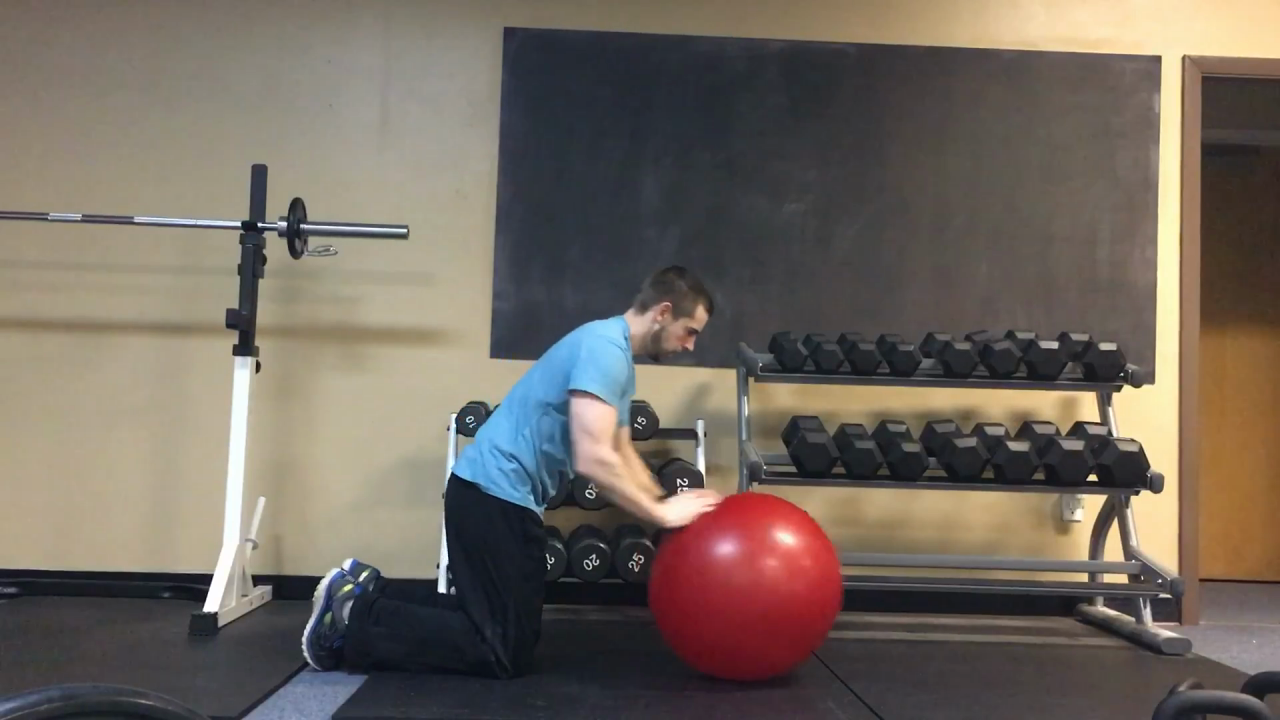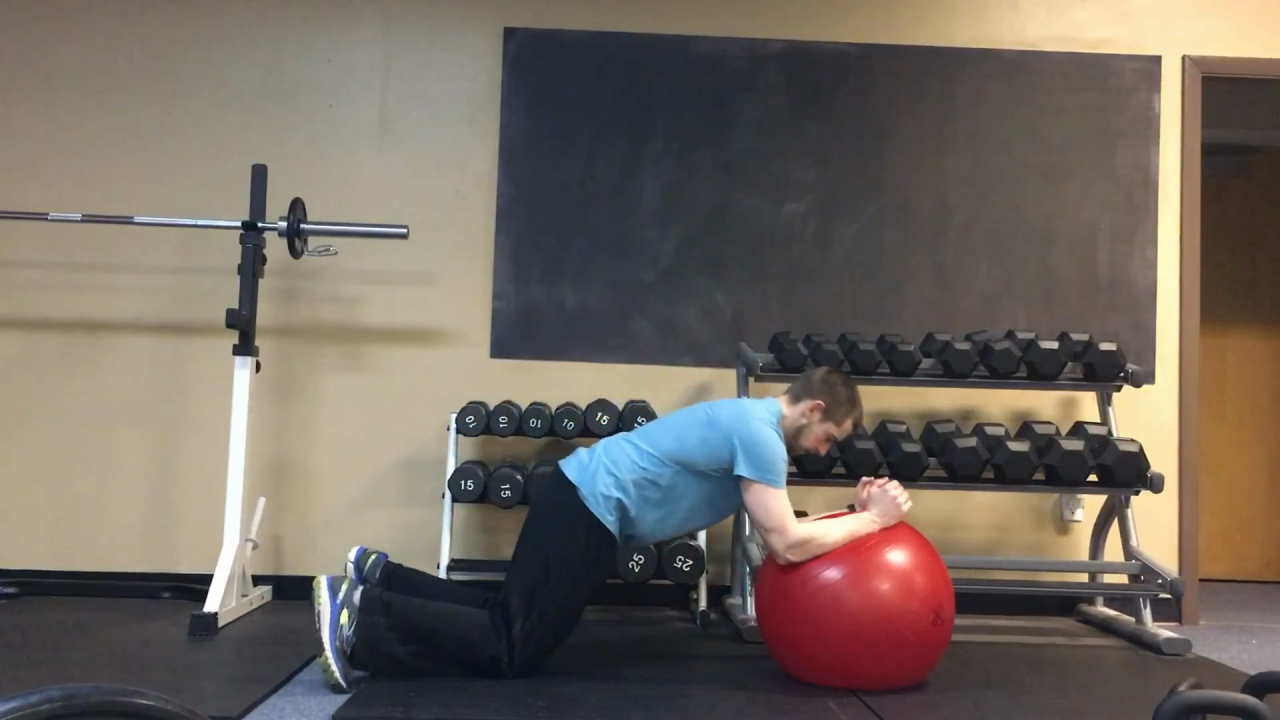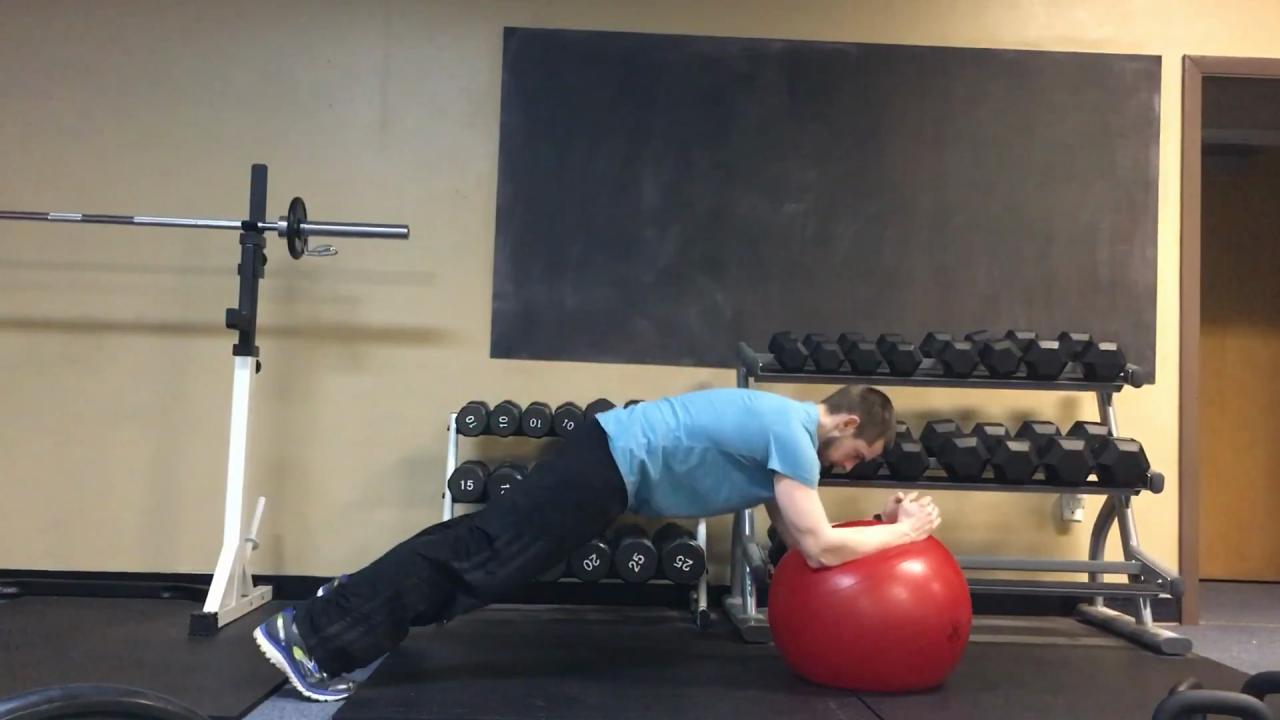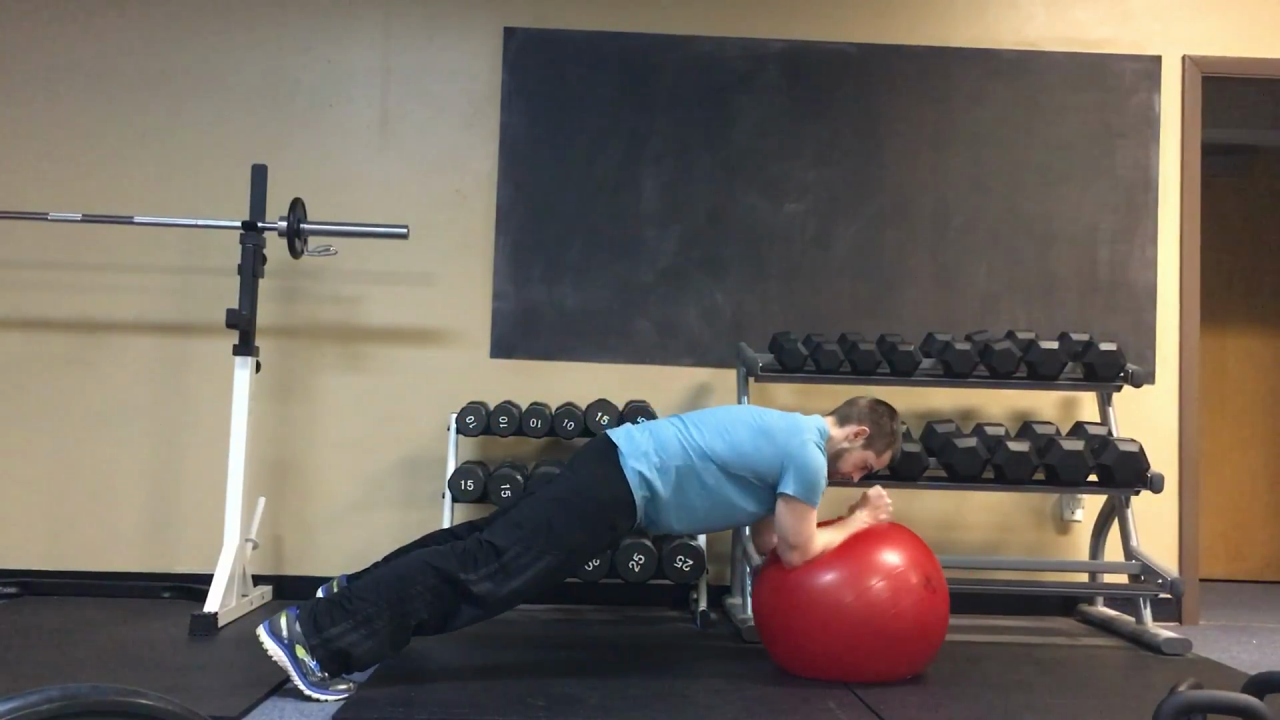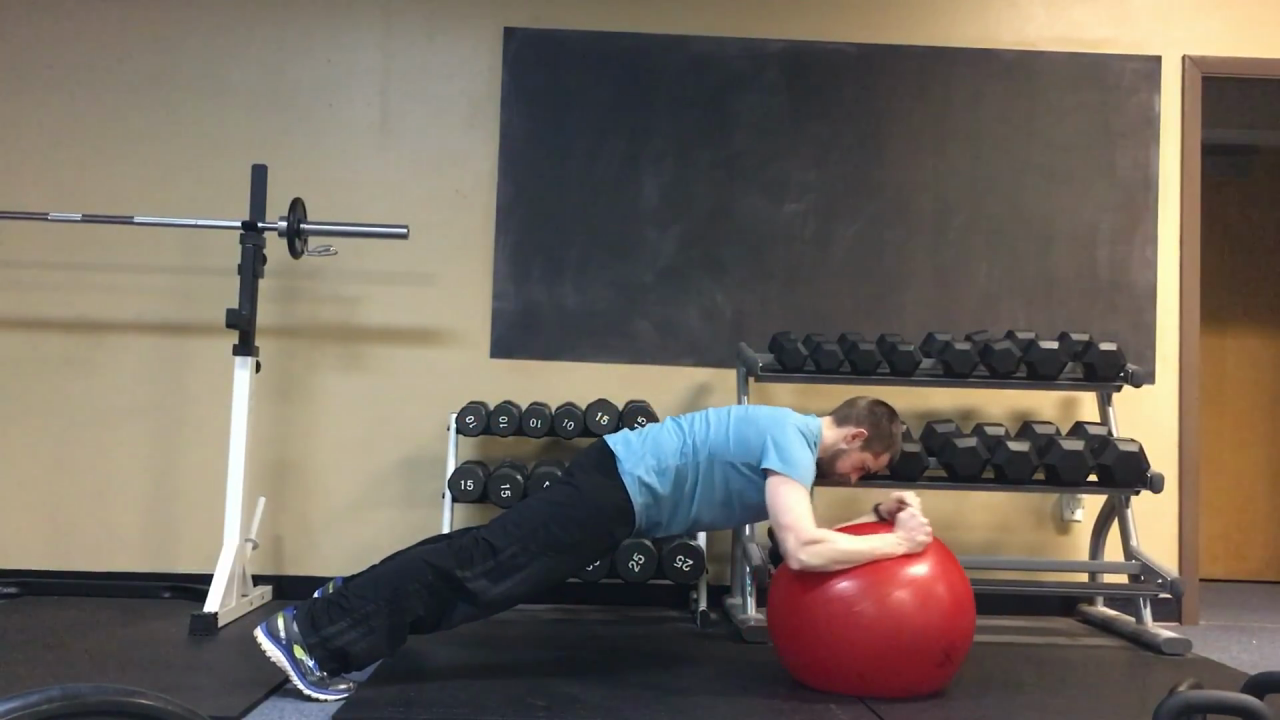
dt=1s
person 1, frame 1
left shoulder: (610, 353)
right shoulder: (606, 351)
left elbow: (619, 452)
right elbow: (593, 460)
left wrist: (668, 502)
right wrist: (660, 513)
left hip: (487, 491)
right hip: (495, 495)
left knee: (492, 626)
right knee: (505, 654)
left ankle: (364, 593)
right ankle: (351, 622)
person 1, frame 2
left shoulder: (752, 421)
right shoulder: (759, 434)
left elbow: (781, 529)
right elbow: (786, 544)
left wrist: (855, 511)
right wrist: (872, 521)
left hip: (580, 495)
right hip: (591, 506)
left knee: (509, 619)
right knee: (511, 647)
left ankle: (377, 581)
right ankle: (359, 618)
person 1, frame 3
left shoulder: (784, 425)
right shoulder: (793, 435)
left elbow: (795, 534)
right elbow: (818, 548)
left wrist: (882, 522)
right wrist: (904, 532)
left hip: (607, 457)
right hip: (610, 465)
left knee: (482, 545)
right knee: (480, 556)
left ankle: (345, 605)
right ankle: (308, 634)
person 1, frame 4
left shoulder: (788, 435)
right shoulder: (807, 455)
left elbow: (770, 540)
right elbow: (798, 554)
left wrist: (845, 520)
right wrist: (859, 522)
left hip: (613, 467)
right hip: (618, 487)
left knee: (484, 548)
right knee: (482, 570)
left ankle: (351, 594)
right ankle: (309, 634)
person 1, frame 5
left shoulder: (787, 434)
right shoulder: (795, 443)
left elbow: (807, 534)
right elbow: (803, 552)
left wrist: (880, 515)
right wrist: (897, 544)
left hip: (612, 482)
right hip: (615, 490)
left knee: (477, 555)
right knee: (477, 571)
left ankle: (343, 602)
right ankle: (307, 633)
